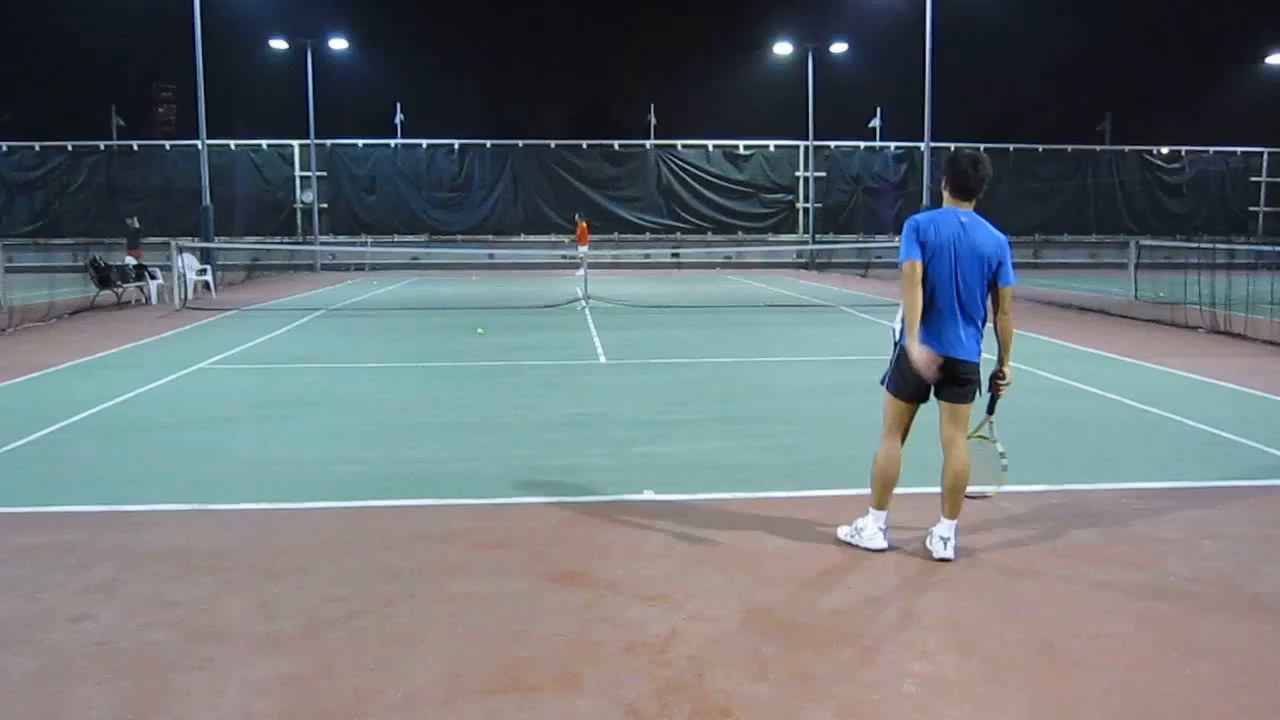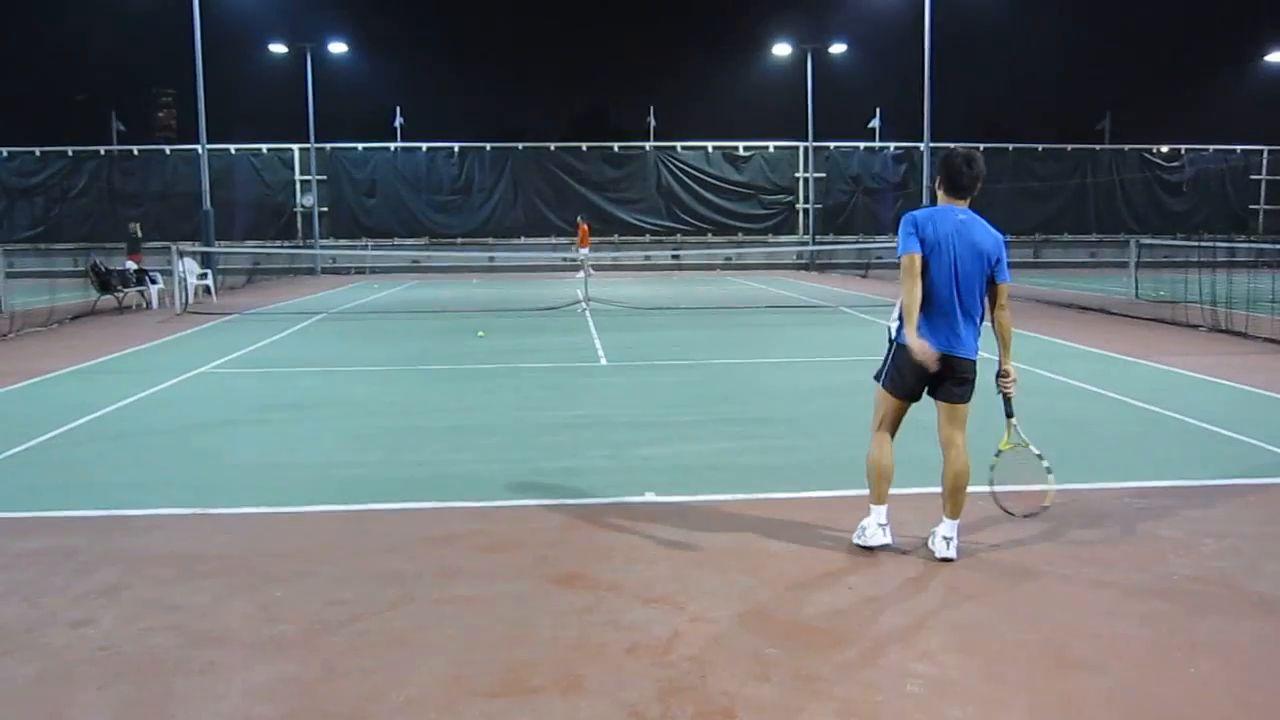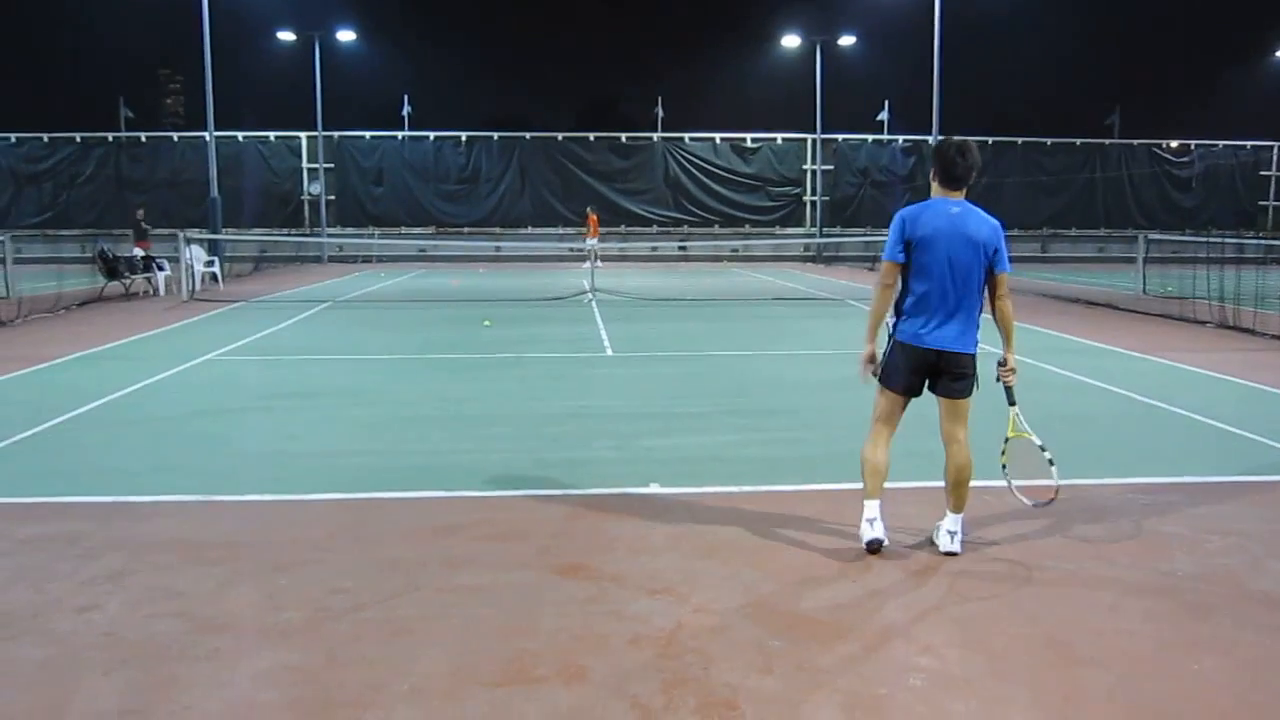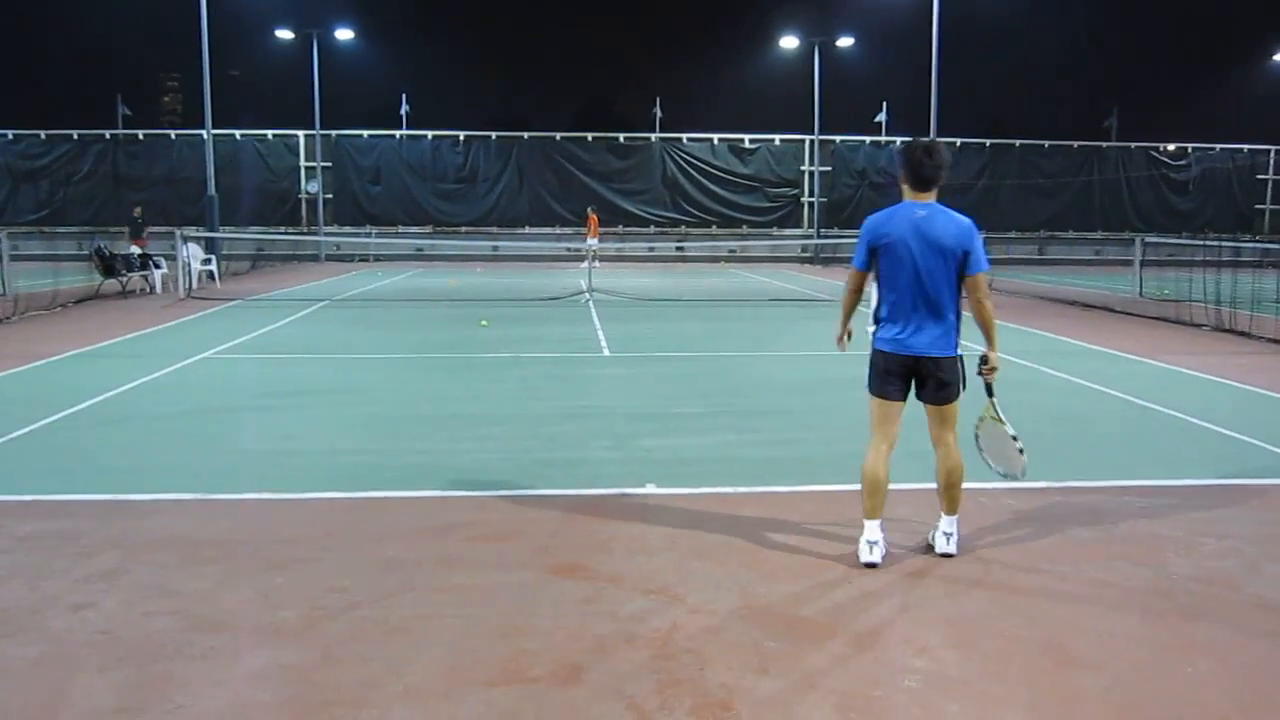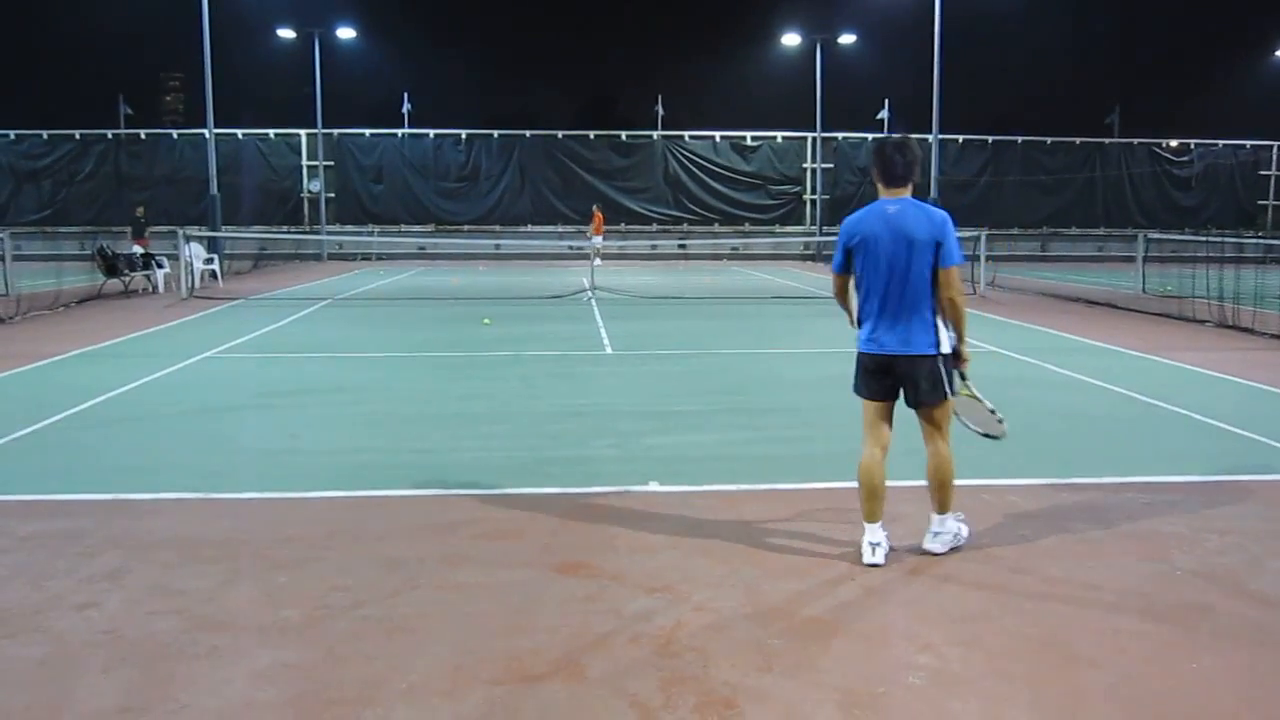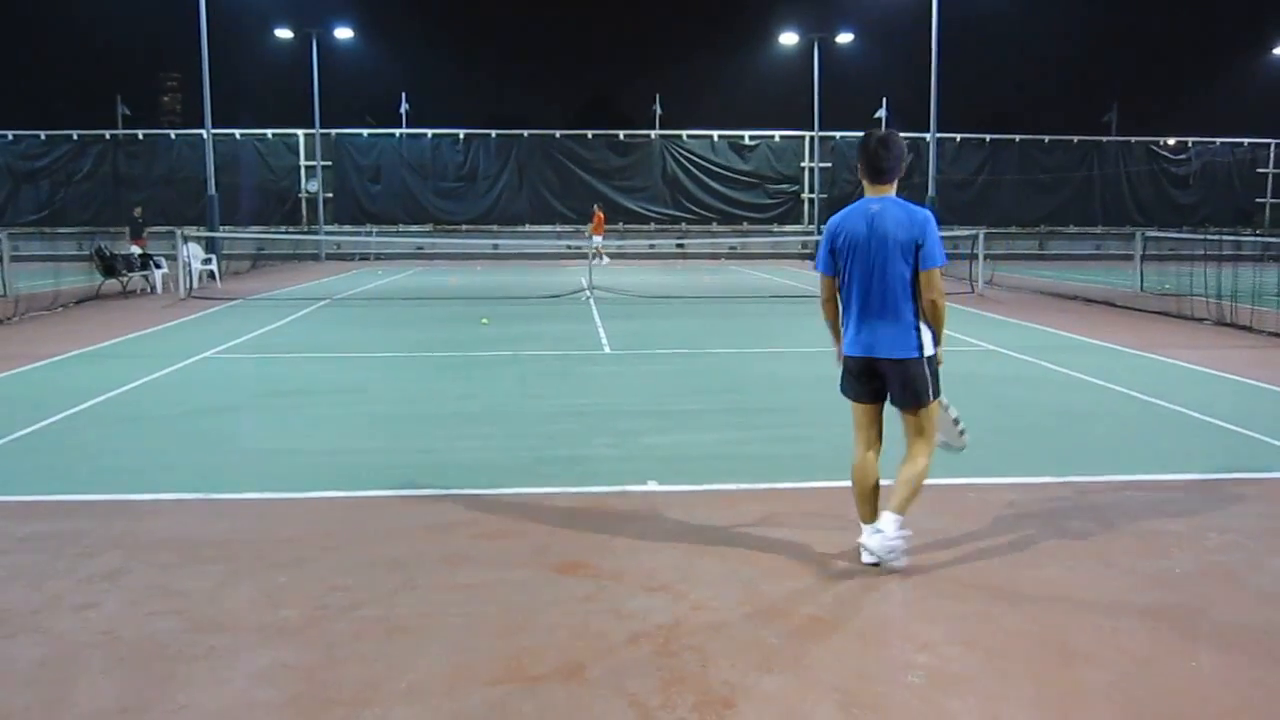
dt=0.2s
person 1, frame 1
left shoulder: (919, 225)
right shoulder: (996, 240)
left elbow: (912, 282)
right elbow: (1003, 310)
left wrist: (914, 341)
right wrist: (1004, 362)
left hip: (919, 350)
right hip: (964, 355)
left knee: (892, 437)
right knee: (956, 444)
left ankle: (874, 526)
right ankle: (945, 535)
person 1, frame 2
left shoulder: (917, 222)
right shoulder: (992, 238)
left elbow: (912, 276)
right elbow: (1000, 307)
left wrist: (910, 333)
right wrist: (1006, 361)
left hip: (915, 348)
right hip: (962, 354)
left knee: (882, 433)
right knee: (954, 444)
left ankle: (878, 522)
right ankle: (947, 535)
person 1, frame 3
left shoulder: (908, 219)
right shoulder: (990, 228)
left elbow: (888, 283)
right elbow: (1000, 296)
left wrist: (870, 340)
right wrist: (1009, 349)
left hip: (909, 342)
right hip: (959, 348)
left knee: (881, 431)
right knee: (956, 439)
left ankle: (872, 518)
right ankle: (952, 529)
person 1, frame 4
left shoulder: (876, 225)
right shoulder: (962, 228)
left elbow: (854, 288)
right elbow: (979, 297)
left wrist: (843, 323)
right wrist: (991, 347)
left hip: (890, 349)
right hip: (942, 350)
left knee: (880, 443)
right knee: (946, 443)
left ankle: (872, 538)
right ankle: (948, 531)
person 1, frame 5
left shoulder: (852, 226)
right shoulder: (937, 221)
left elbow: (839, 290)
right elbow: (950, 294)
right wrist: (961, 340)
left hip: (872, 350)
right hip: (925, 349)
left knee: (874, 446)
right knee: (937, 441)
left ankle: (874, 538)
right ankle: (944, 525)
person 1, frame 6
left shoulder: (838, 225)
right shoulder: (919, 221)
left elbow: (829, 298)
right elbow: (932, 297)
left wrist: (840, 341)
right wrist: (937, 342)
left hip: (859, 352)
right hip: (908, 351)
left knee: (866, 447)
right knee: (921, 445)
left ankle: (873, 530)
right ankle: (888, 526)
